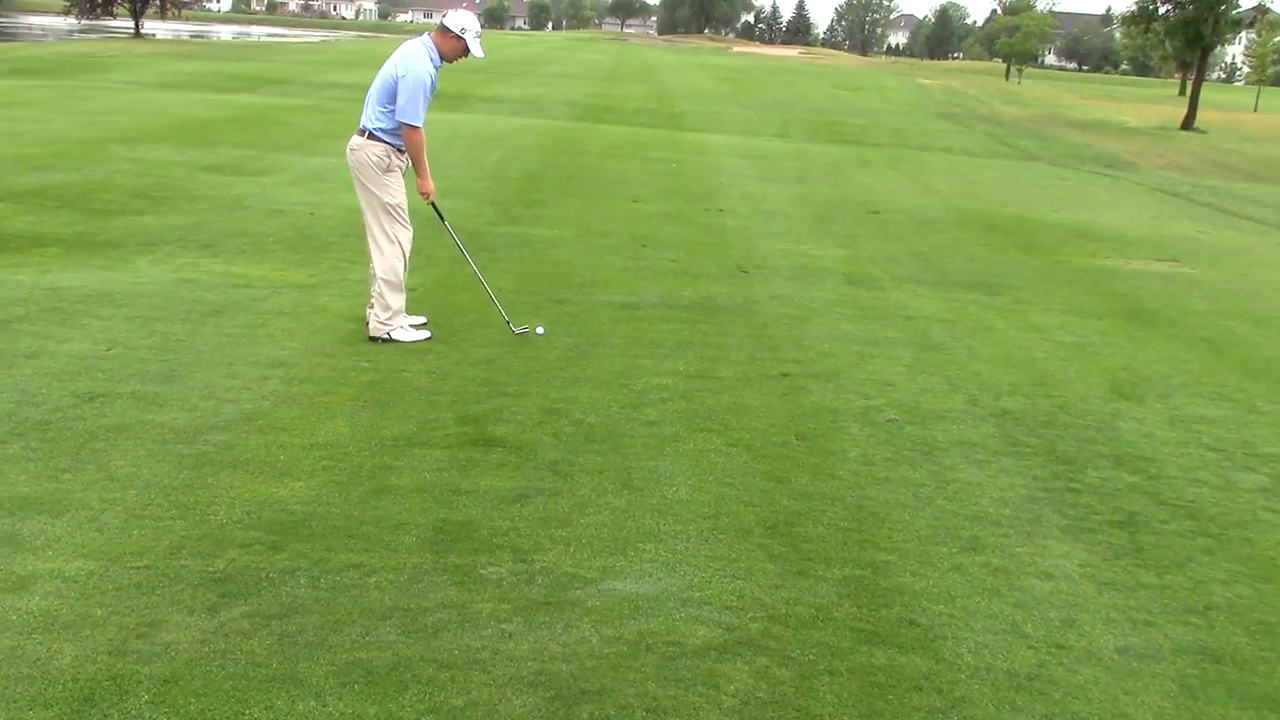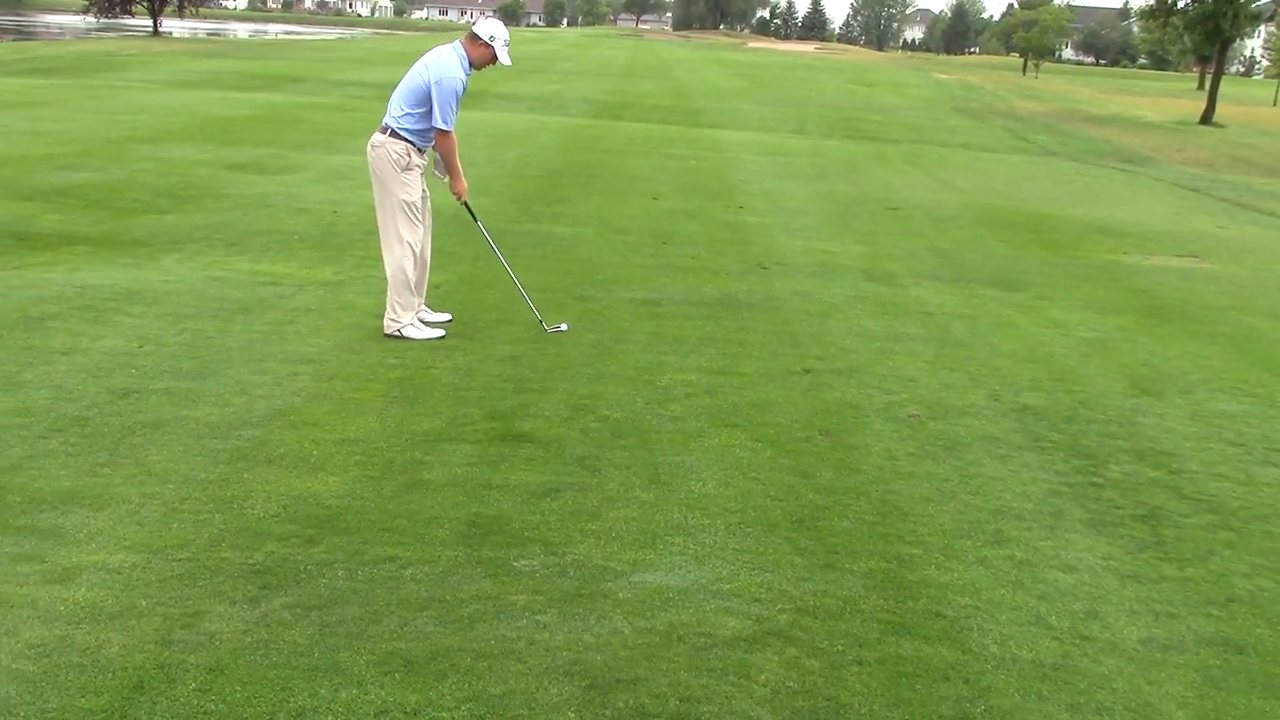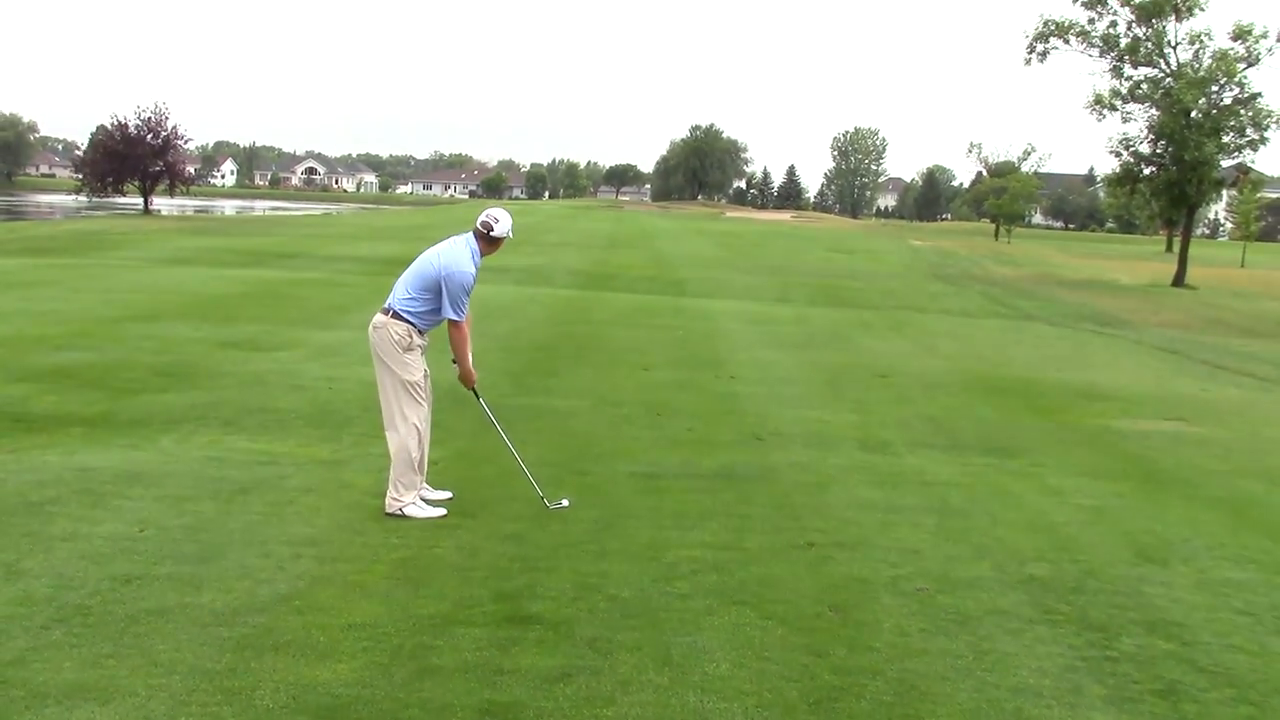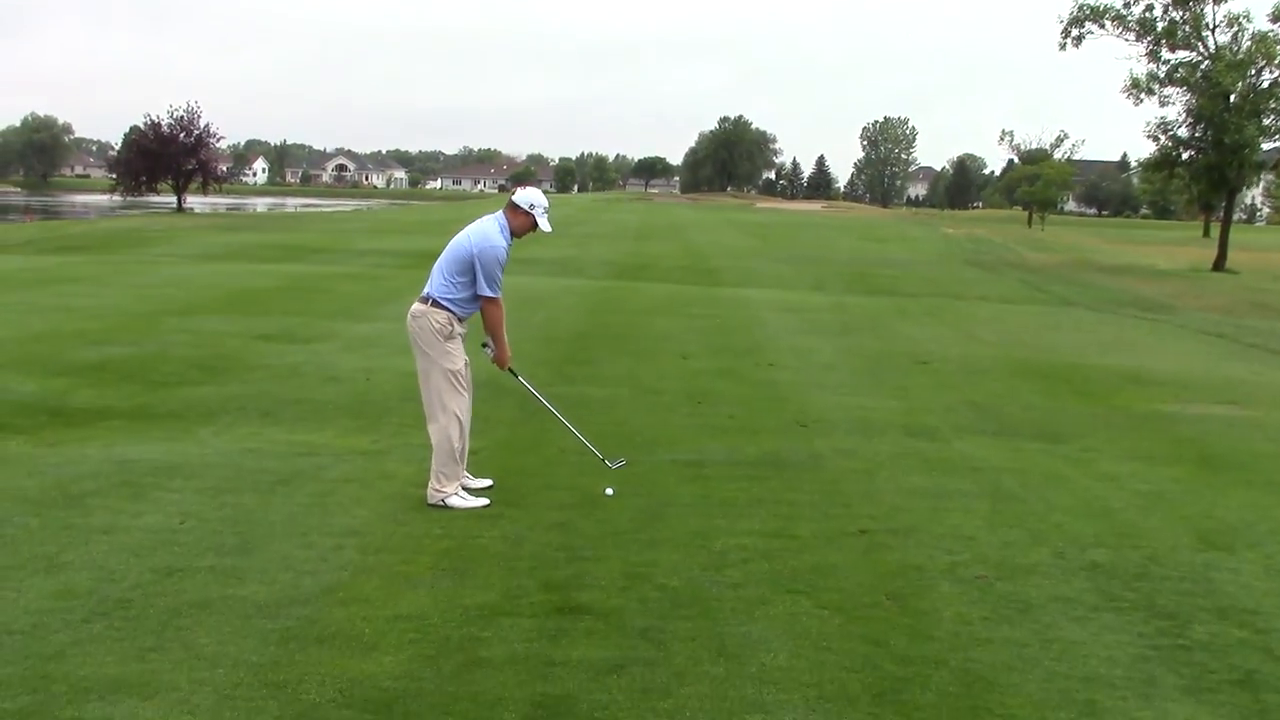
dt=0.7s
person 1, frame 1
left shoulder: (416, 48)
right shoulder: (420, 68)
right elbow: (411, 129)
right wrist: (424, 176)
left hip: (378, 148)
right hip: (377, 153)
left knee: (385, 235)
right knee: (392, 237)
left ankle: (383, 309)
right ankle: (386, 322)
person 1, frame 2
left shoulder: (447, 54)
right shoulder: (451, 75)
right elbow: (444, 133)
left wrist: (440, 158)
right wrist: (457, 177)
left hip: (404, 150)
right hip: (396, 153)
left knee: (418, 232)
right knee: (405, 237)
left ankle: (413, 307)
right ankle: (400, 320)
person 1, frame 3
left shoulder: (460, 246)
right shoulder: (461, 269)
left elbow: (461, 313)
right elbow: (456, 324)
left wrist: (468, 355)
right wrist: (465, 369)
left hip: (402, 330)
right hip: (397, 333)
left knee: (418, 411)
right knee: (408, 416)
left ankle: (414, 484)
right ankle: (402, 499)
person 1, frame 4
left shoulder: (490, 226)
right shoulder: (493, 244)
left elbow: (487, 297)
right elbow: (491, 302)
left wrist: (493, 338)
right wrist: (502, 347)
left hip: (441, 318)
right hip: (437, 321)
left knee: (458, 402)
right knee: (450, 406)
left ankle: (455, 474)
right ankle: (443, 489)
